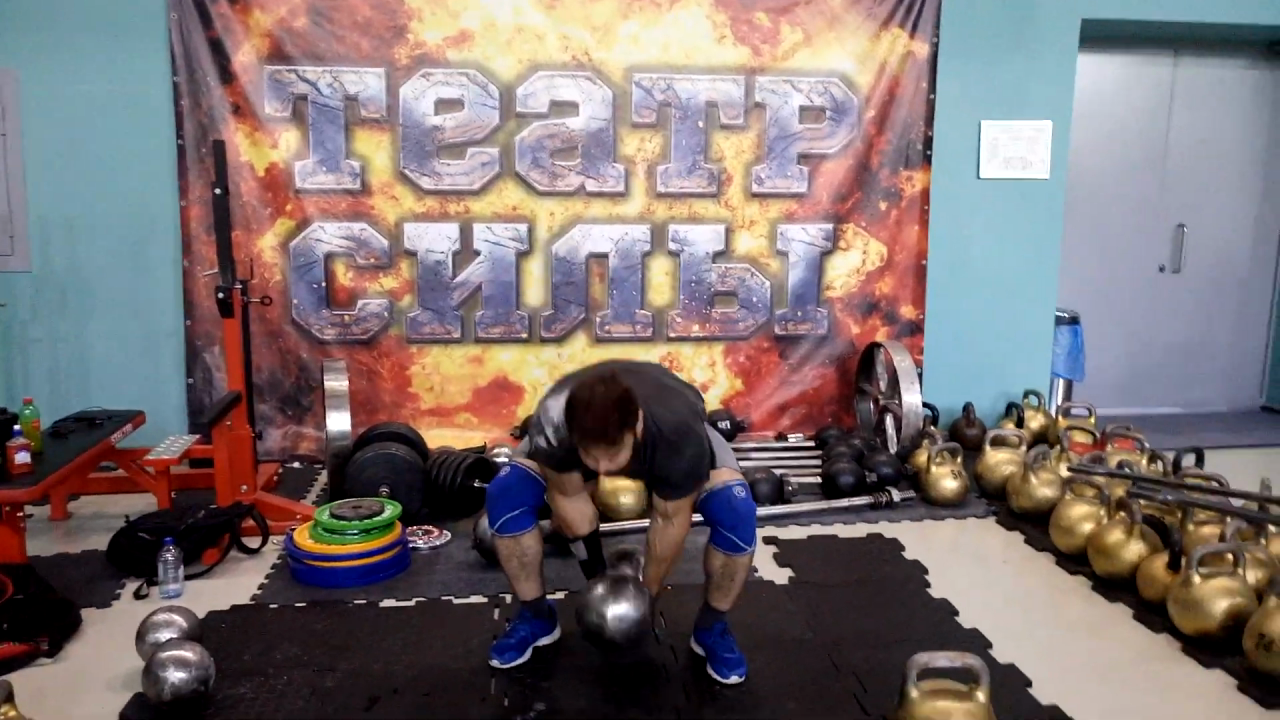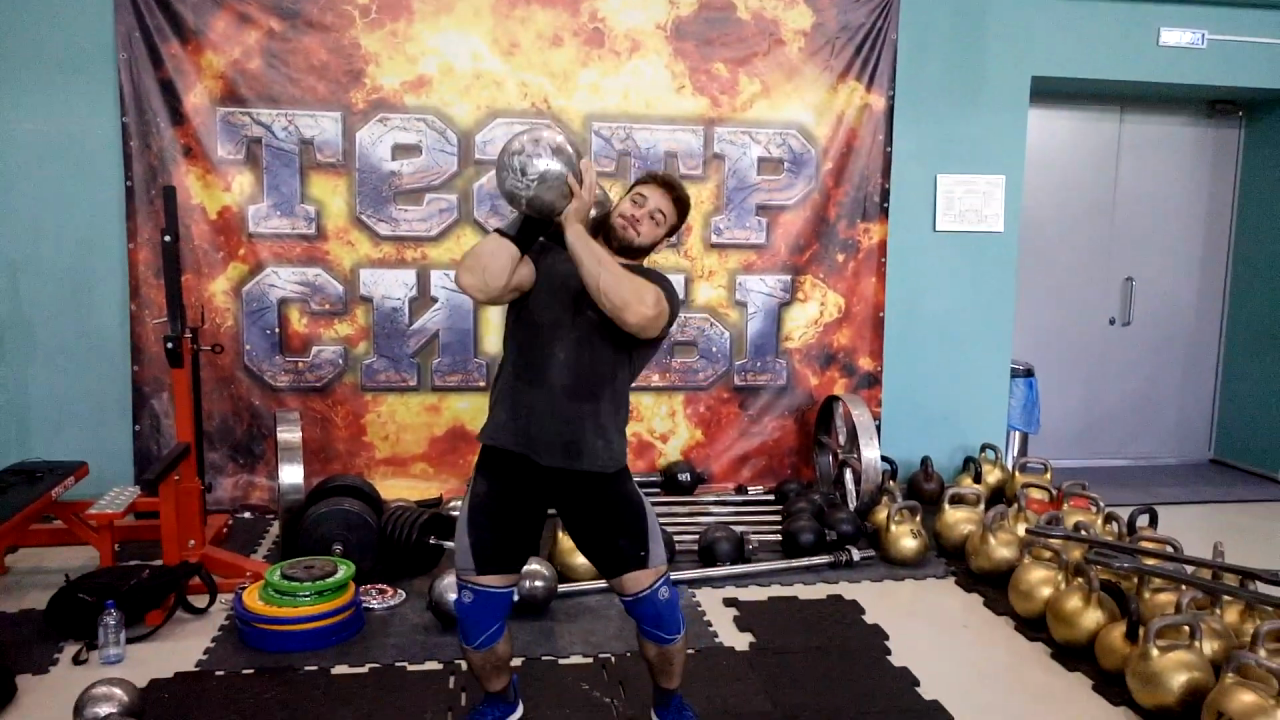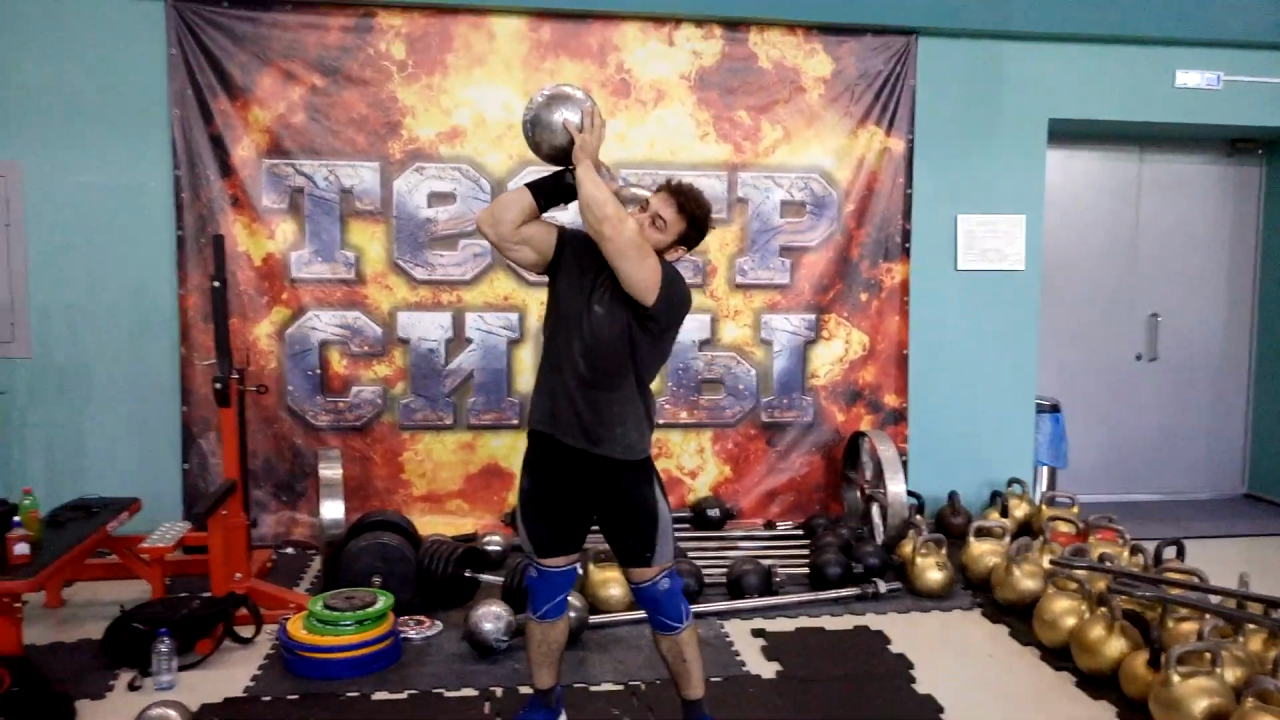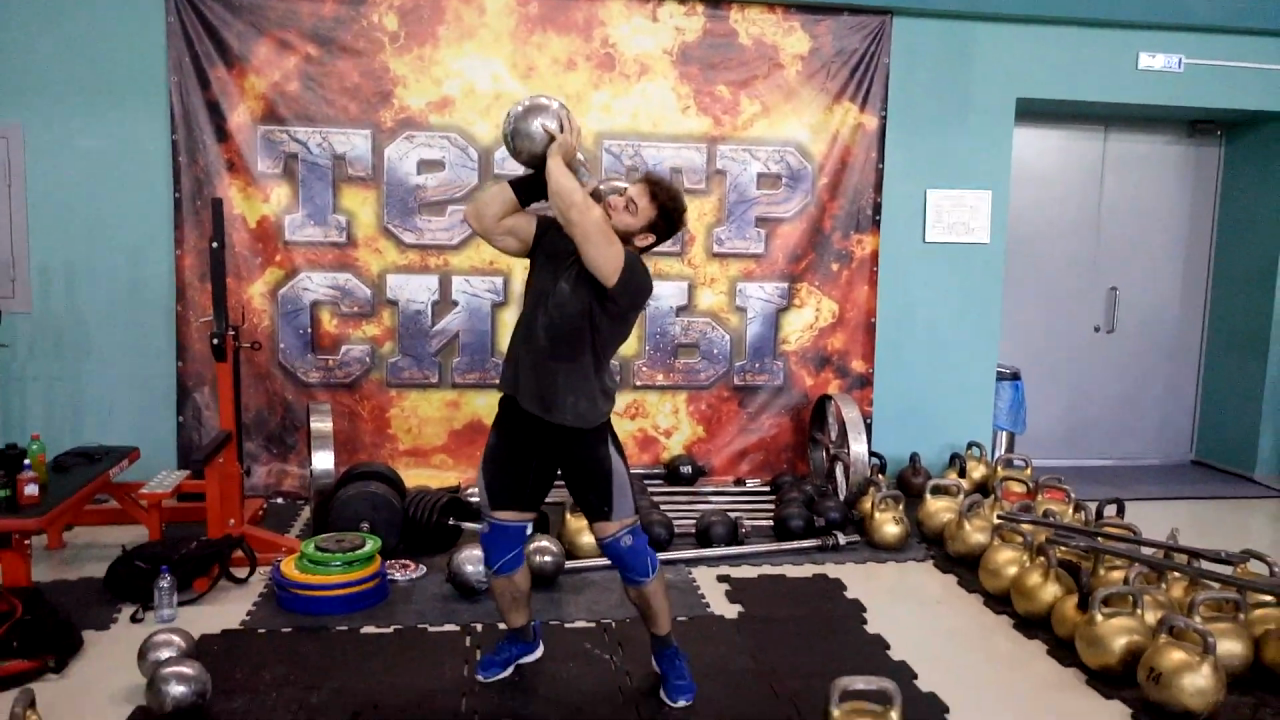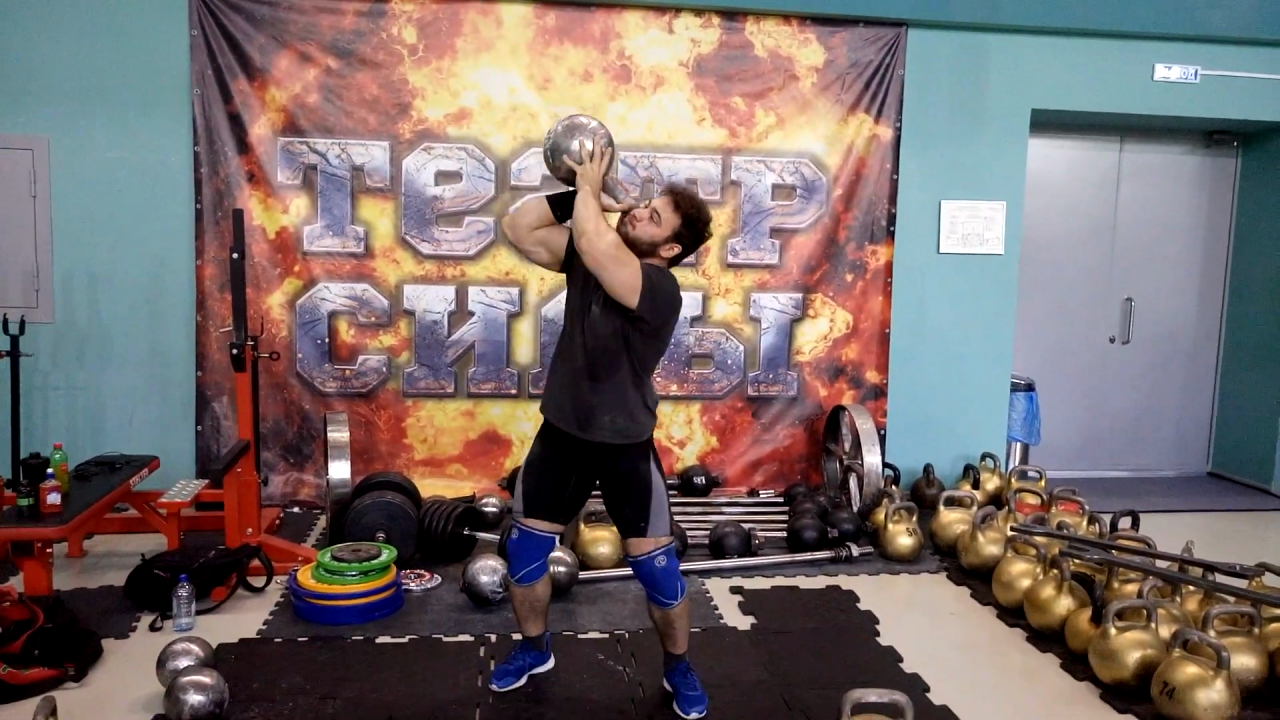
dt=1s
person 1, frame 1
left shoulder: (679, 435)
right shoulder: (552, 425)
left elbow: (670, 521)
right elbow: (568, 497)
left wrist: (649, 591)
right wrist: (595, 572)
left hip: (669, 427)
right hip: (588, 430)
left knee: (735, 511)
right knee: (507, 495)
left ankle: (712, 627)
right ankle: (534, 615)
person 1, frame 2
left shoulder: (654, 288)
right shoulder: (543, 257)
left elbow: (632, 311)
right elbow: (475, 282)
left wrist: (573, 226)
right wrist: (534, 217)
left hip: (594, 464)
right hip: (510, 456)
left knee: (655, 603)
right knee: (477, 608)
person 1, frame 3
left shoulder: (668, 292)
right shoulder: (574, 253)
left elbow: (612, 231)
right elbow: (496, 225)
left wrist: (587, 160)
right wrist: (566, 177)
left hip: (620, 461)
right hip: (552, 449)
left knee: (658, 592)
right knee: (546, 586)
person 1, frame 4
left shoulder: (631, 277)
right shoulder: (554, 239)
left elbow: (575, 212)
right elbow: (481, 216)
left wrist: (558, 158)
right wrist: (538, 175)
left hip: (582, 426)
right hip: (519, 415)
left knee: (626, 548)
right knee: (500, 544)
left ankle: (666, 650)
right ankle: (521, 636)
person 1, frame 5
left shoulder: (659, 290)
right shoulder: (589, 256)
left elbow: (595, 246)
right elbow: (518, 226)
left wrist: (587, 188)
right wrist: (582, 194)
left hip: (624, 444)
right hip: (562, 432)
left knee: (656, 568)
right knee: (524, 551)
left ankle: (677, 665)
right ankle: (534, 647)
